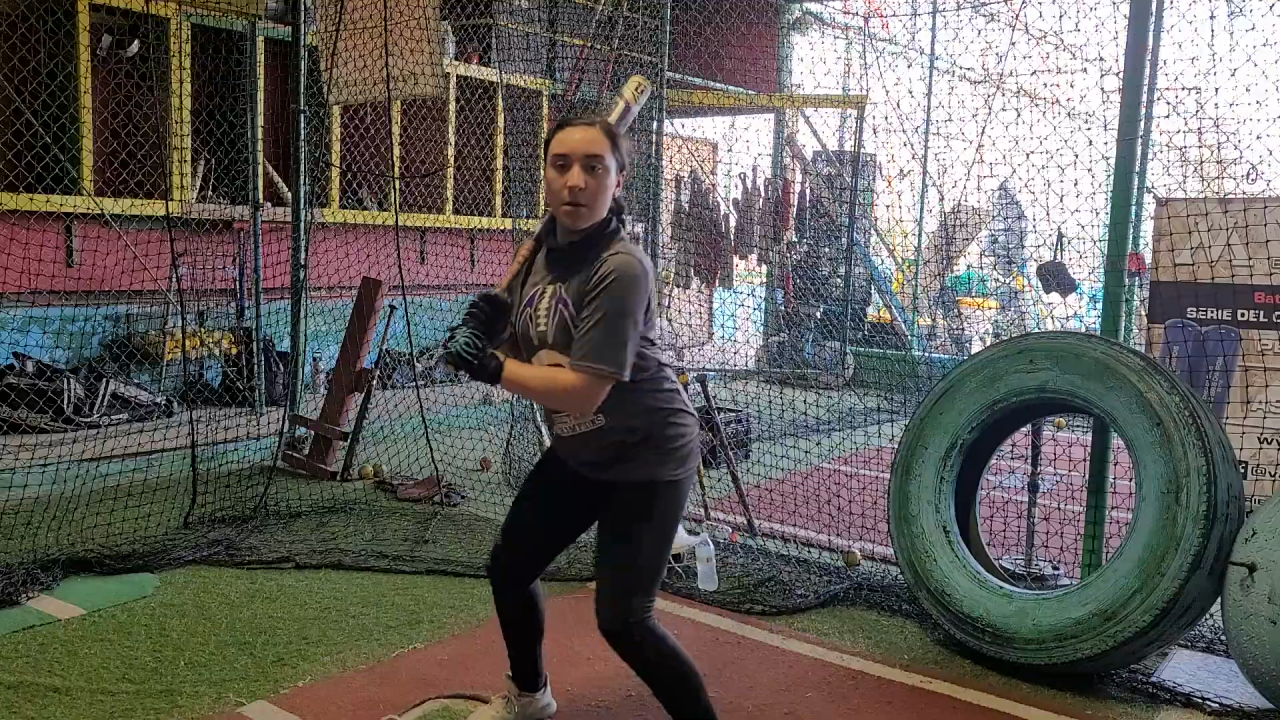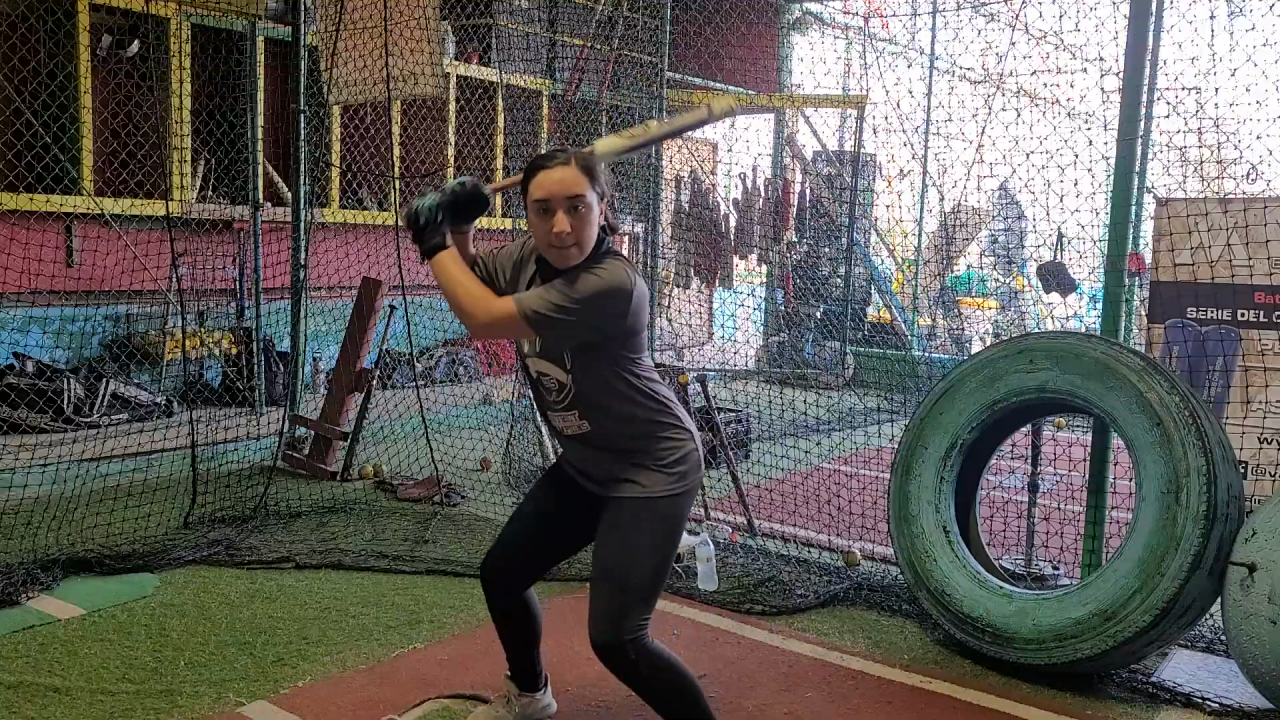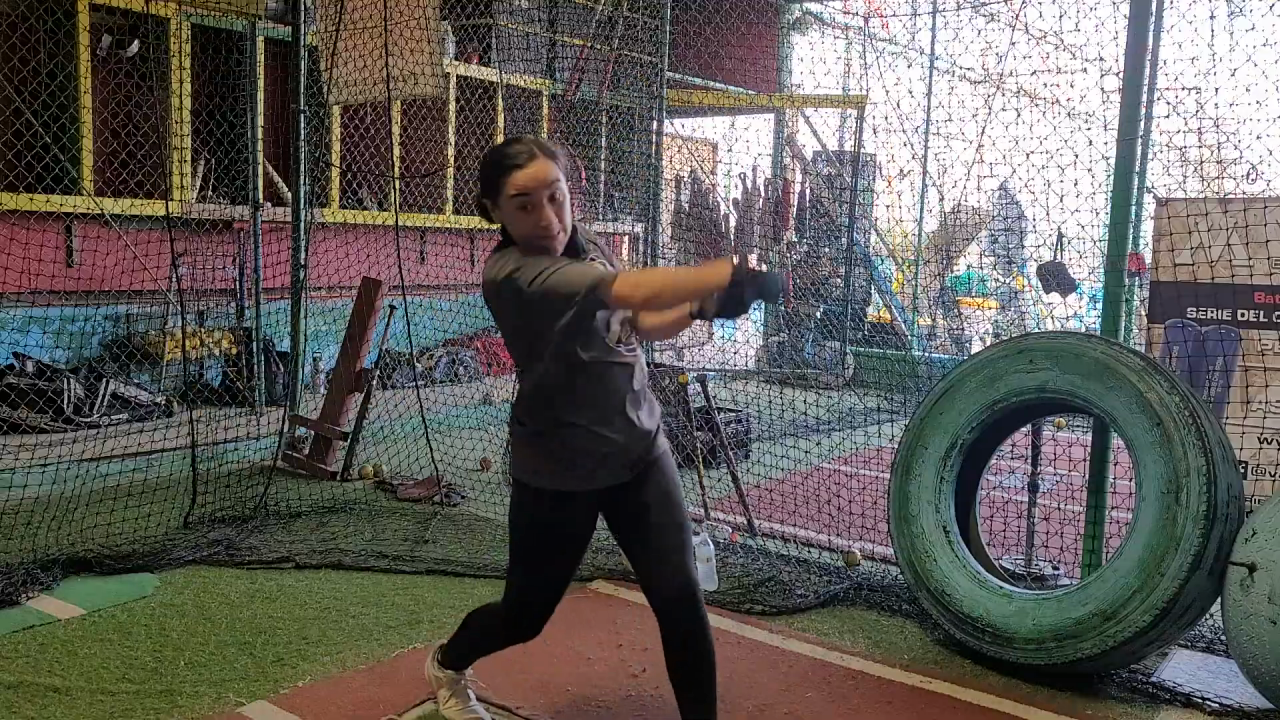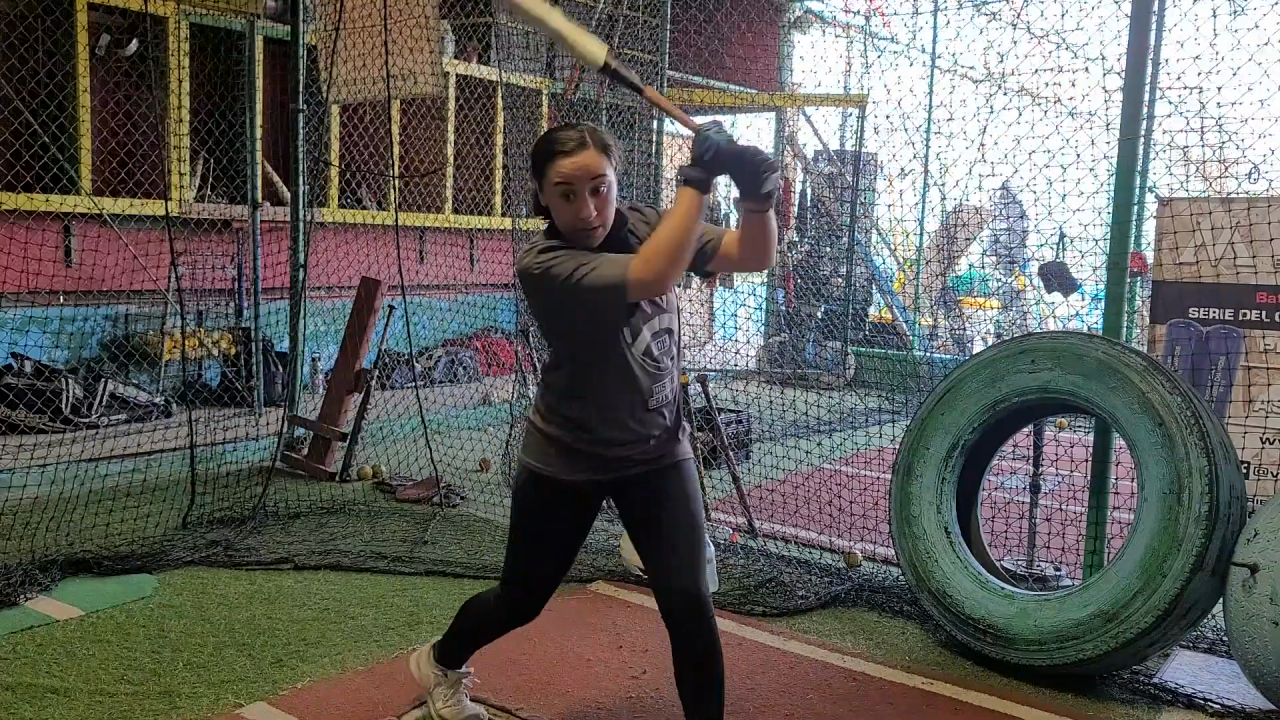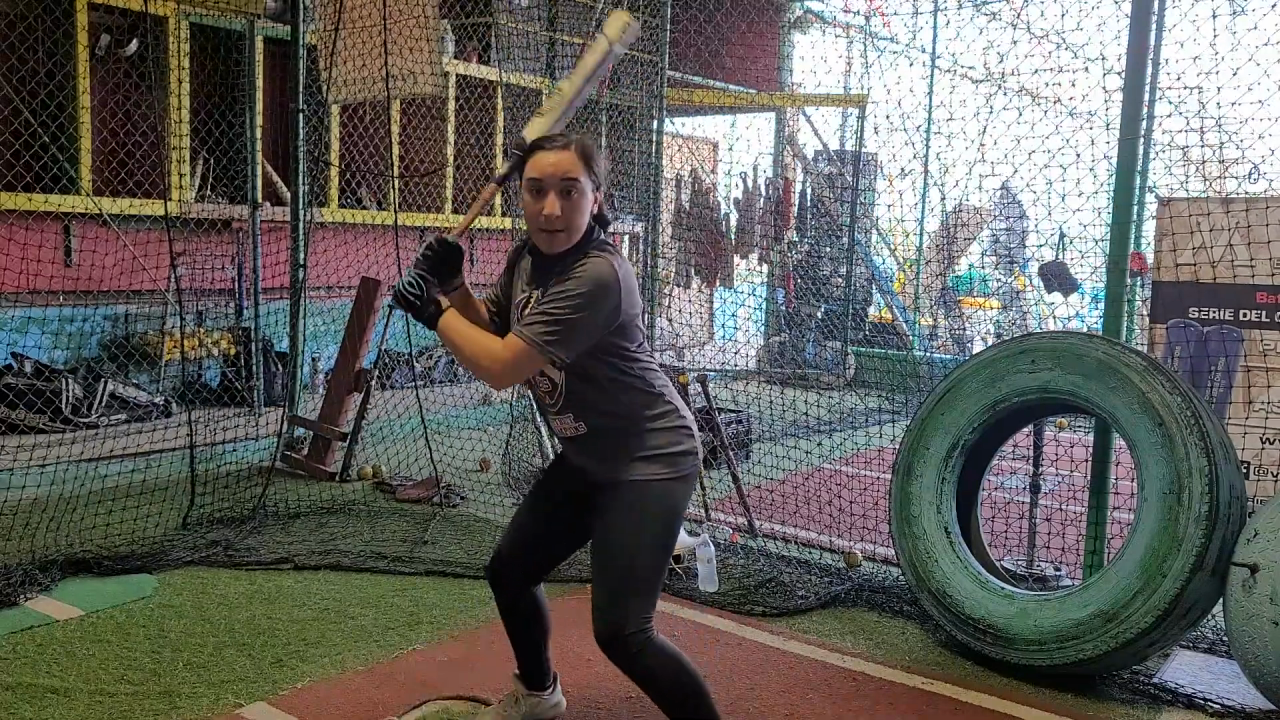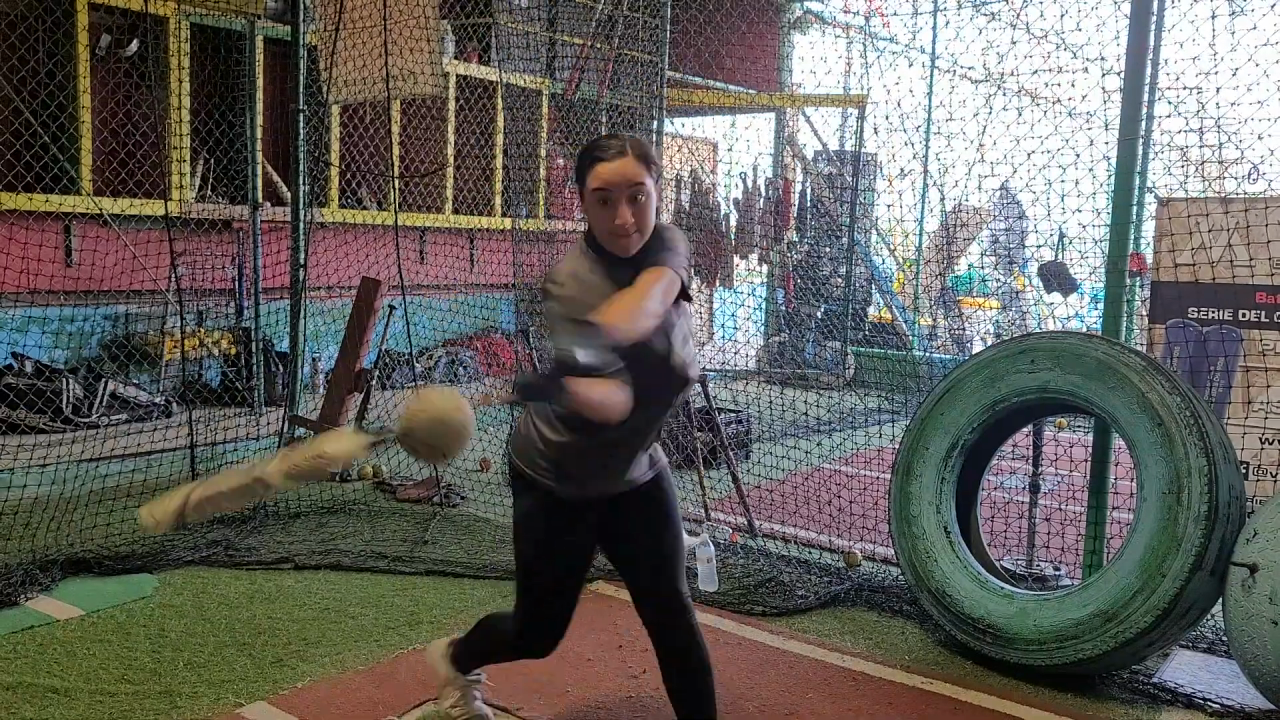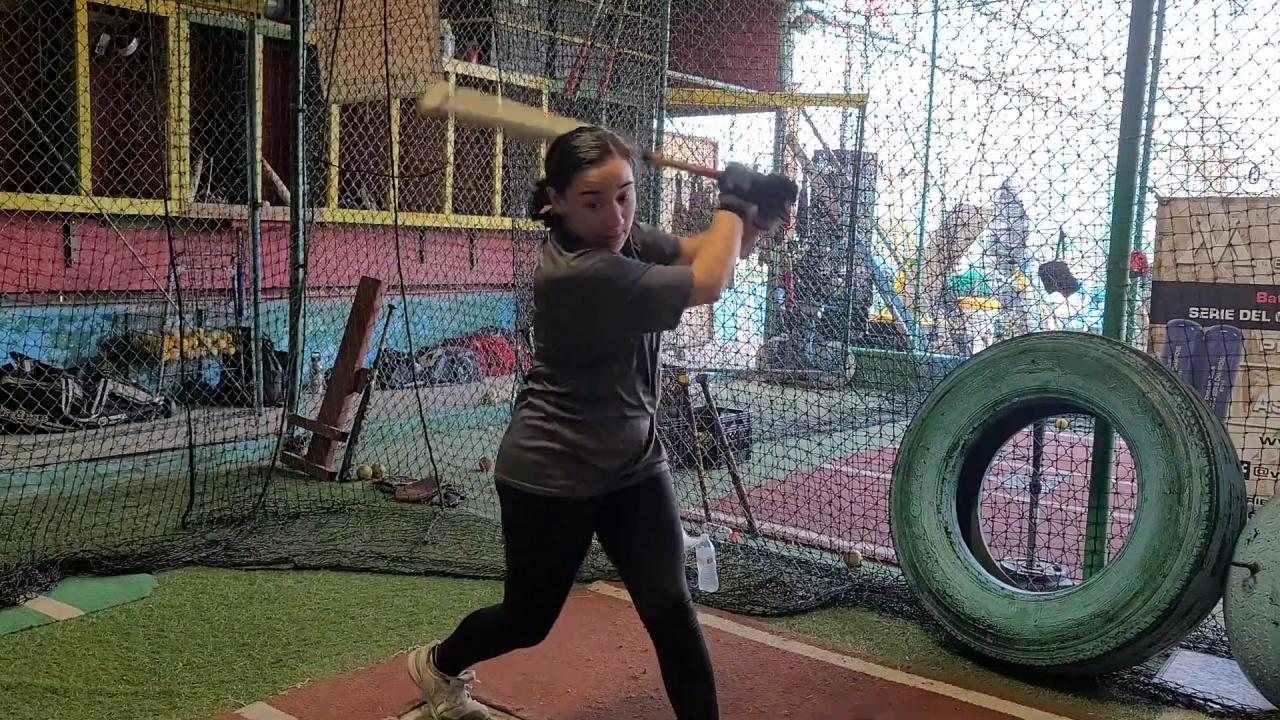
dt=0.7s
person 1, frame 1
left shoulder: (621, 269)
right shoulder: (541, 249)
left elbow: (583, 391)
right elbow: (528, 357)
left wrist: (492, 367)
right wrist: (491, 332)
left hip: (646, 456)
right hip: (575, 453)
left knee: (622, 619)
right knee: (509, 568)
person 1, frame 2
left shoulder: (612, 284)
right shoulder: (528, 257)
left elbow: (485, 319)
right elbow: (464, 275)
left wrist: (432, 239)
right wrist: (456, 225)
left hip: (654, 470)
right hip: (587, 465)
left knee: (616, 638)
right knee: (501, 573)
person 1, frame 3
left shoulder: (585, 245)
right shoulder: (509, 275)
left elbow: (644, 324)
right elbow: (630, 291)
left wrist: (706, 303)
right wrist: (732, 274)
left hip: (638, 450)
right hip: (554, 474)
left knee: (679, 597)
right knee: (525, 613)
right ankle: (448, 664)
person 1, frame 4
left shoulder: (643, 222)
right shoulder: (541, 262)
left elbow: (751, 257)
right elbow: (649, 278)
left wrist: (758, 195)
right wrist: (696, 180)
left hip: (654, 447)
right hip: (564, 456)
left knee: (686, 600)
right knee: (523, 597)
right ankle: (440, 664)
person 1, frame 5
left shoulder: (600, 276)
right shoulder: (527, 256)
left elbow: (502, 367)
right elbow: (492, 329)
left wrist: (432, 309)
right wrist: (450, 283)
left hip: (648, 461)
right hip: (586, 459)
left knee: (621, 632)
right knee: (509, 571)
person 1, frame 6
left shoulder: (667, 243)
right shoulder: (571, 265)
left elbow: (645, 302)
right elbow: (599, 398)
left wrist: (589, 343)
right wrist: (598, 395)
left hip: (636, 467)
right hip: (558, 474)
left knee: (670, 612)
right knee: (537, 630)
right ankle: (459, 661)
person 1, frame 7
left shoulder: (621, 240)
right shoulder: (572, 273)
left elbow: (699, 253)
right elbow: (703, 285)
left wrist: (747, 205)
right wrist: (733, 202)
left hip: (632, 461)
right hip: (550, 471)
left knee: (669, 611)
right knee: (529, 618)
right ankle: (439, 663)
